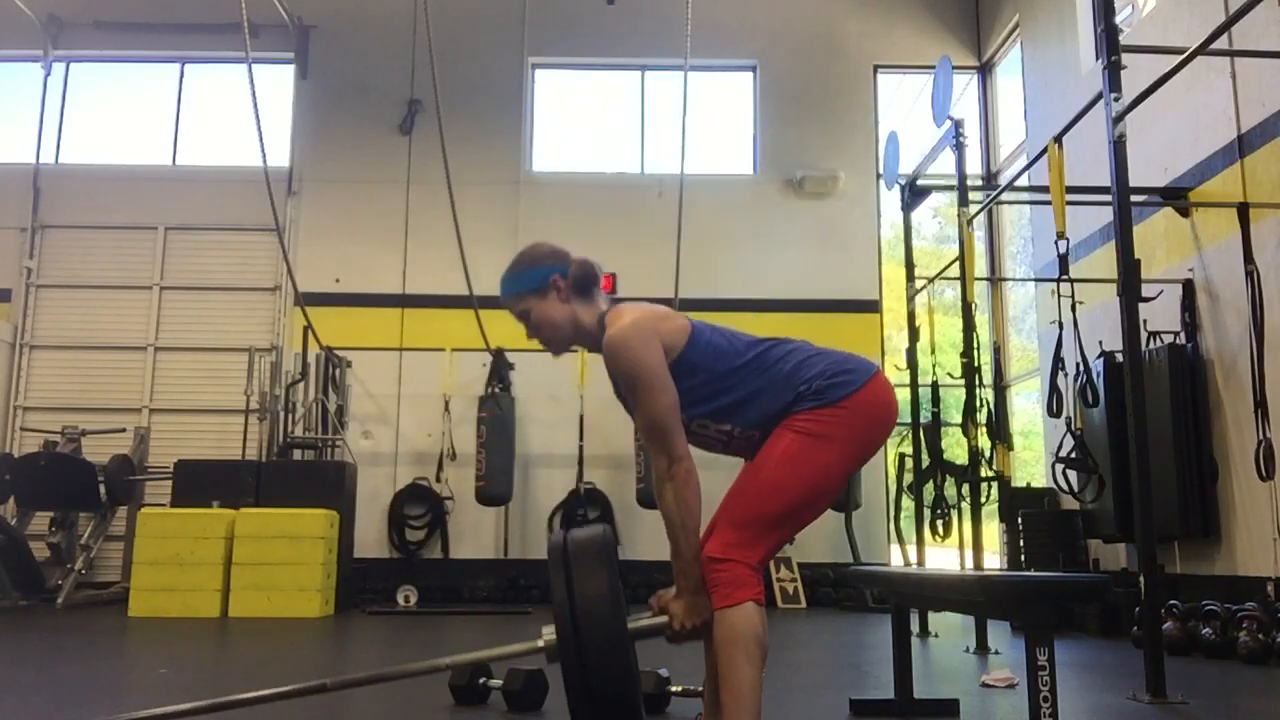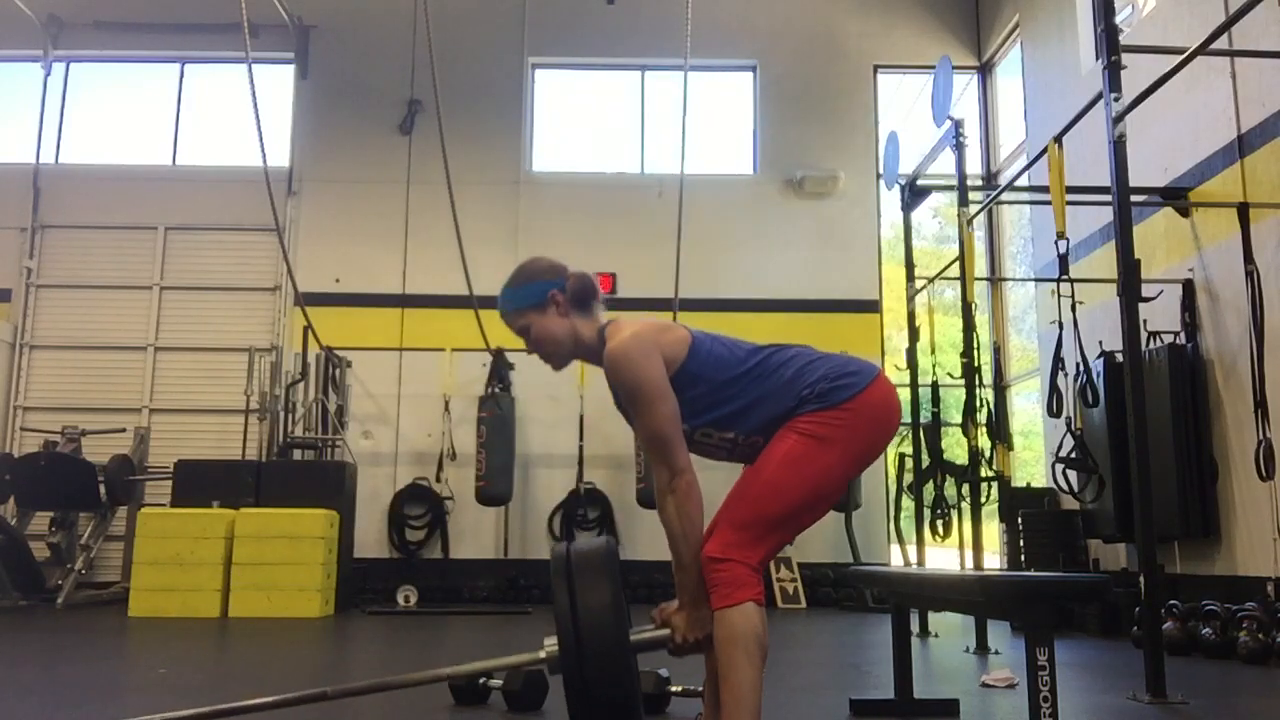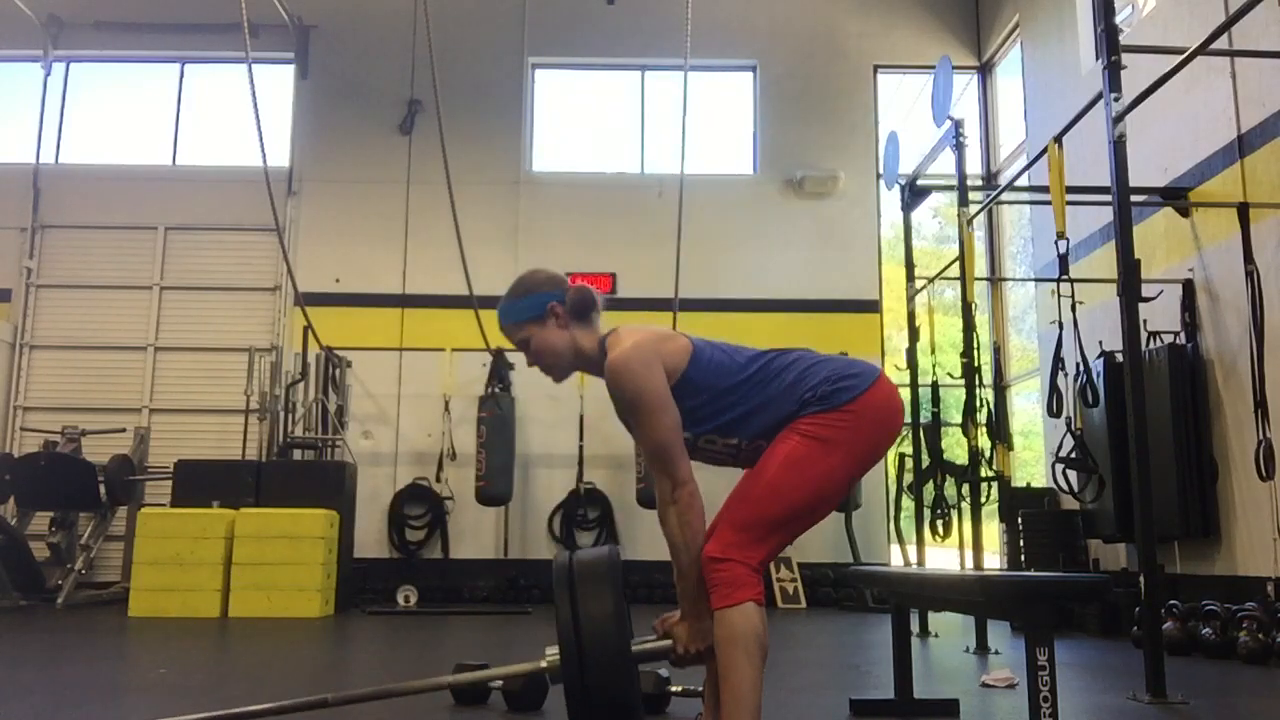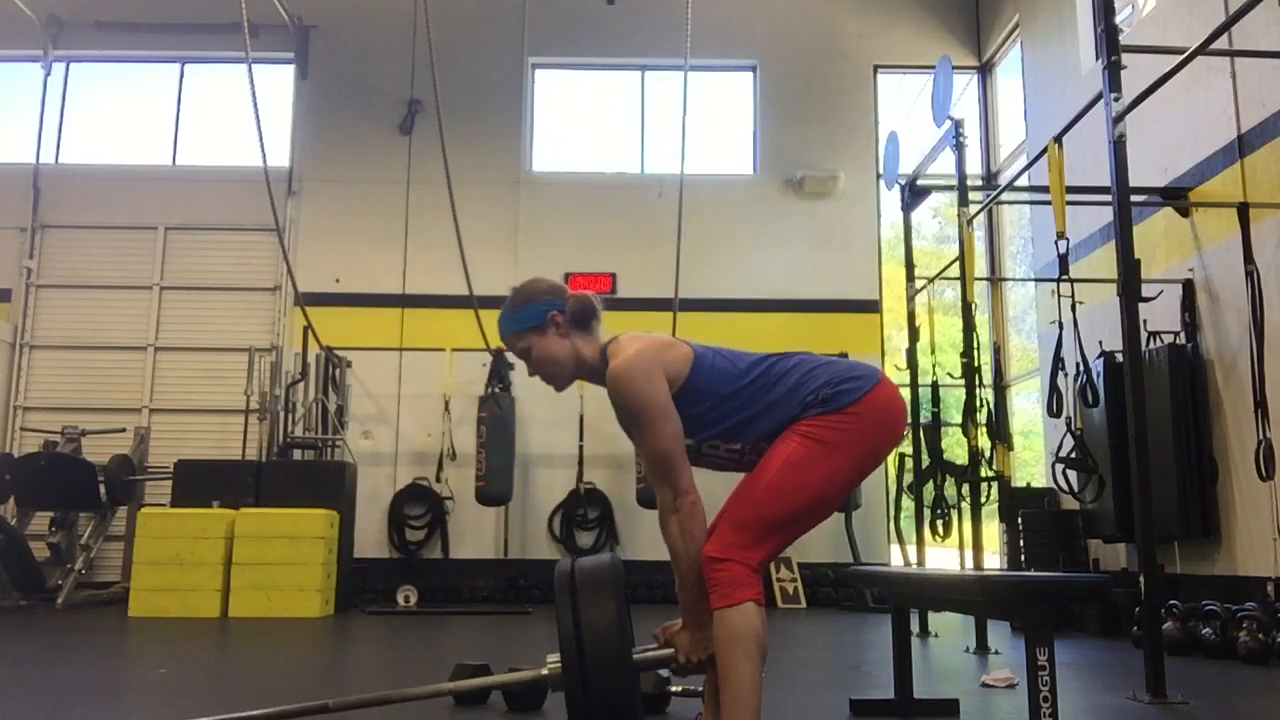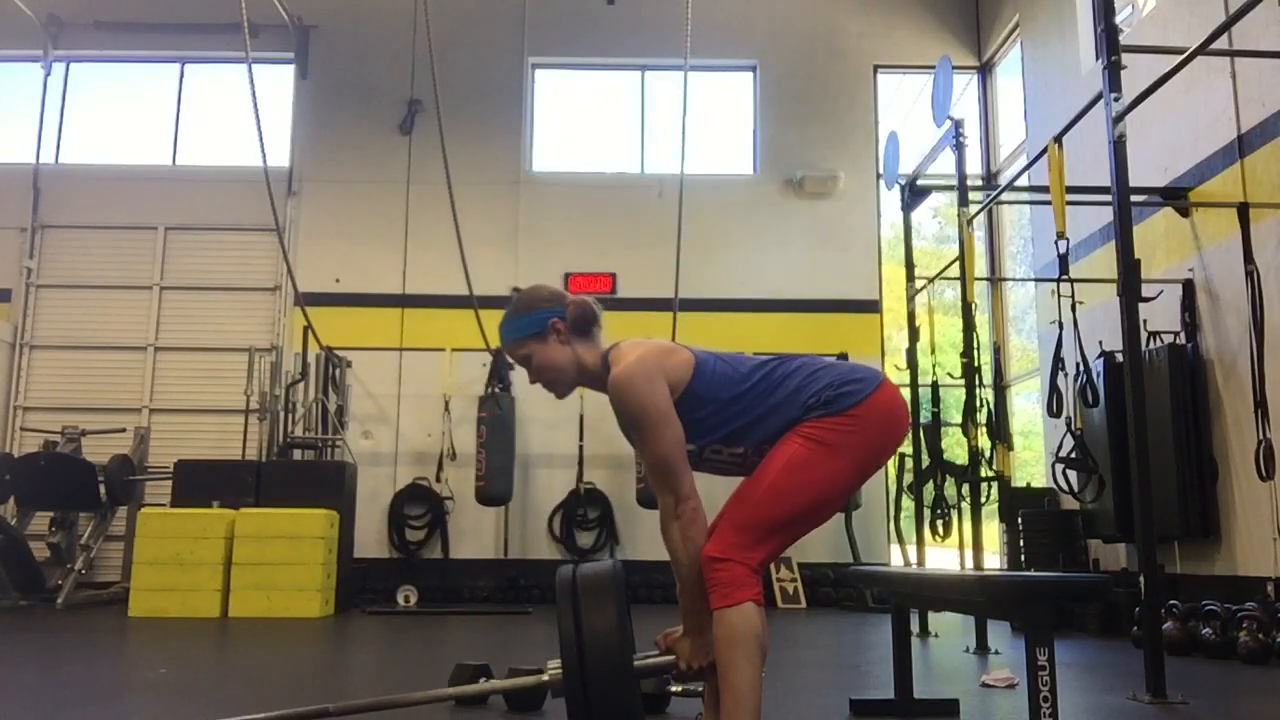
dt=0.1s
person 1, frame 1
left shoulder: (626, 336)
right shoulder: (624, 343)
left elbow: (678, 466)
right elbow: (666, 469)
left wrist: (691, 589)
right wrist: (689, 584)
left hip: (844, 401)
right hip: (836, 406)
left knee: (729, 561)
right knee: (724, 557)
person 1, frame 2
left shoulder: (627, 349)
right shoulder: (625, 354)
left elbow: (680, 478)
right elbow: (668, 481)
left wrist: (692, 602)
right wrist: (691, 596)
left hip: (845, 404)
right hip: (836, 410)
left knee: (729, 562)
right knee: (723, 560)
person 1, frame 3
left shoulder: (628, 359)
right shoulder: (626, 365)
left elbow: (681, 490)
right elbow: (669, 493)
left wrist: (694, 614)
right wrist: (693, 610)
left hip: (850, 406)
right hip: (845, 409)
left knee: (729, 560)
right knee: (725, 554)
person 1, frame 4
left shoulder: (630, 368)
right shoulder: (628, 372)
left elbow: (683, 499)
right elbow: (671, 501)
left wrist: (696, 623)
right wrist: (695, 618)
left hip: (851, 409)
right hip: (844, 413)
left knee: (728, 561)
right knee: (724, 557)
person 1, frame 5
left shoulder: (630, 374)
right shoulder: (629, 380)
left elbow: (685, 506)
right elbow: (672, 507)
left wrist: (696, 631)
right wrist: (696, 626)
left hip: (854, 411)
right hip: (844, 416)
left knee: (729, 560)
right knee: (726, 554)
